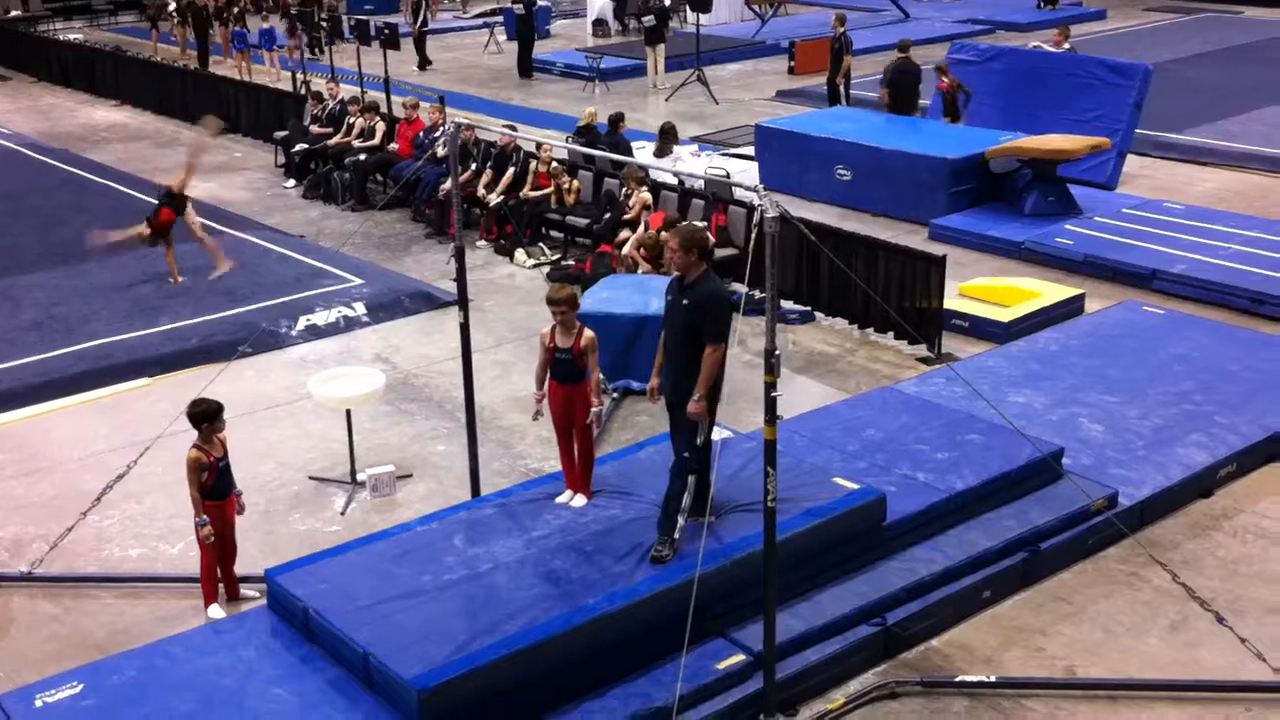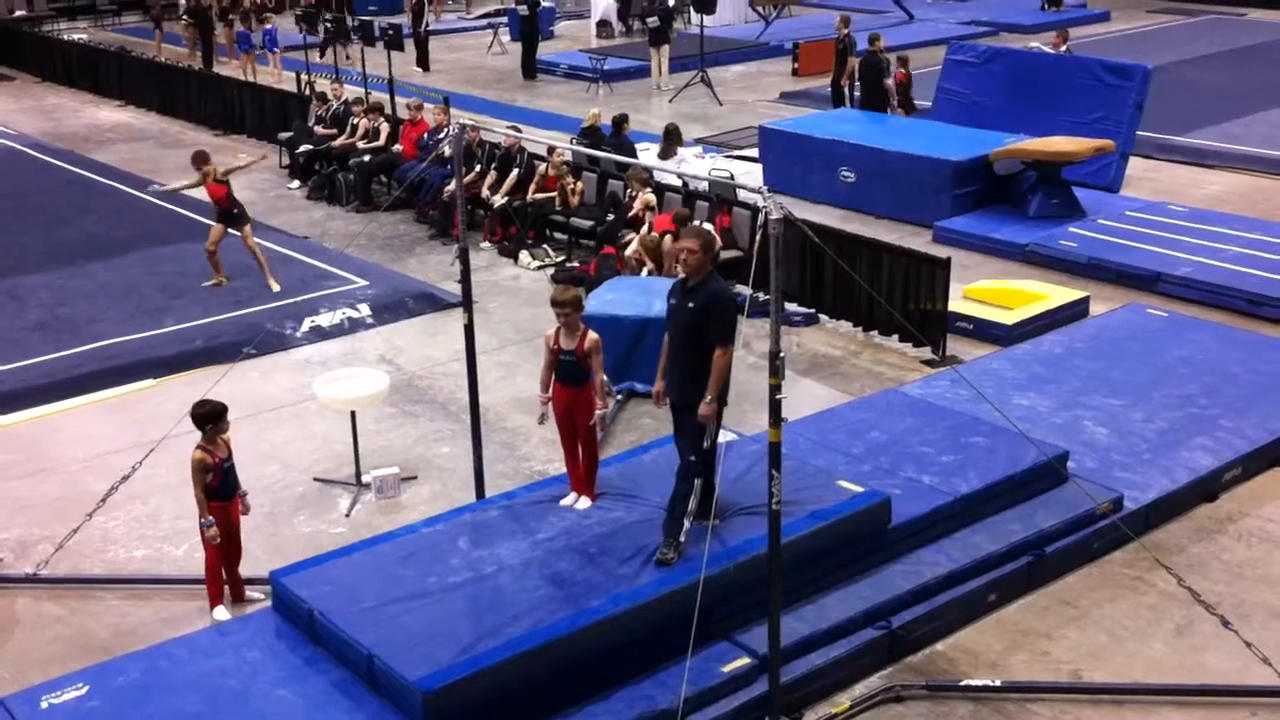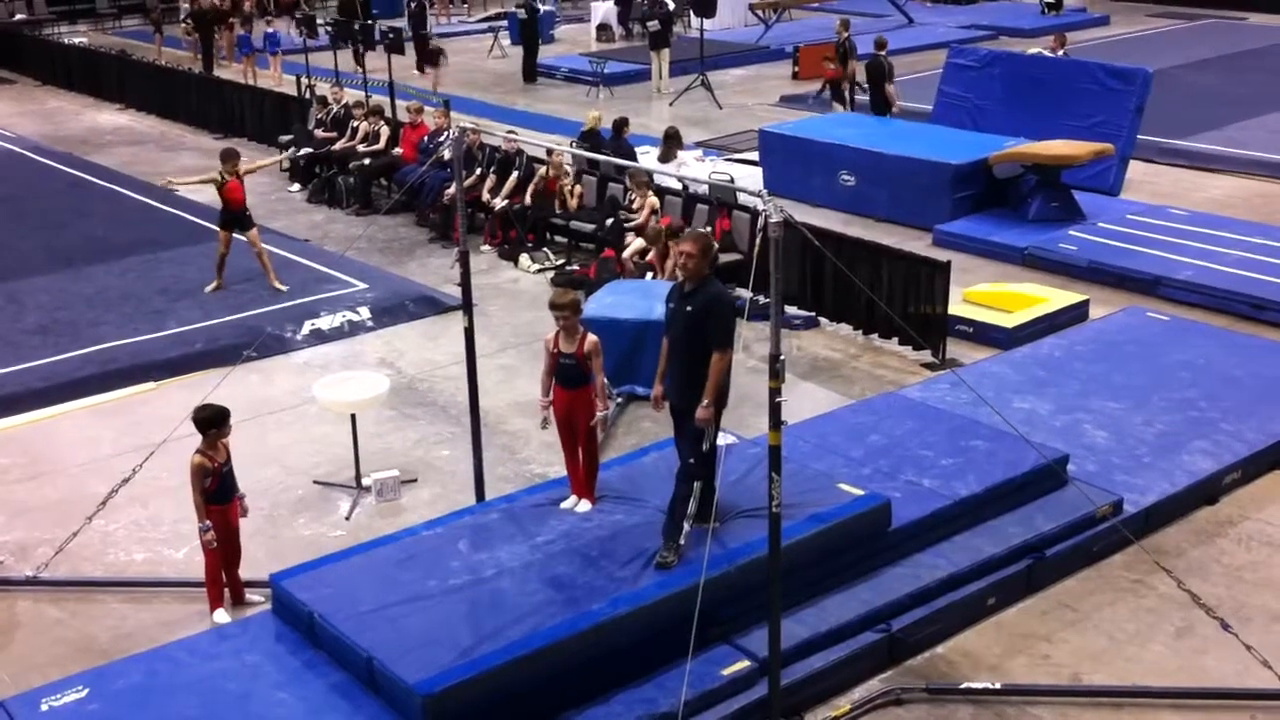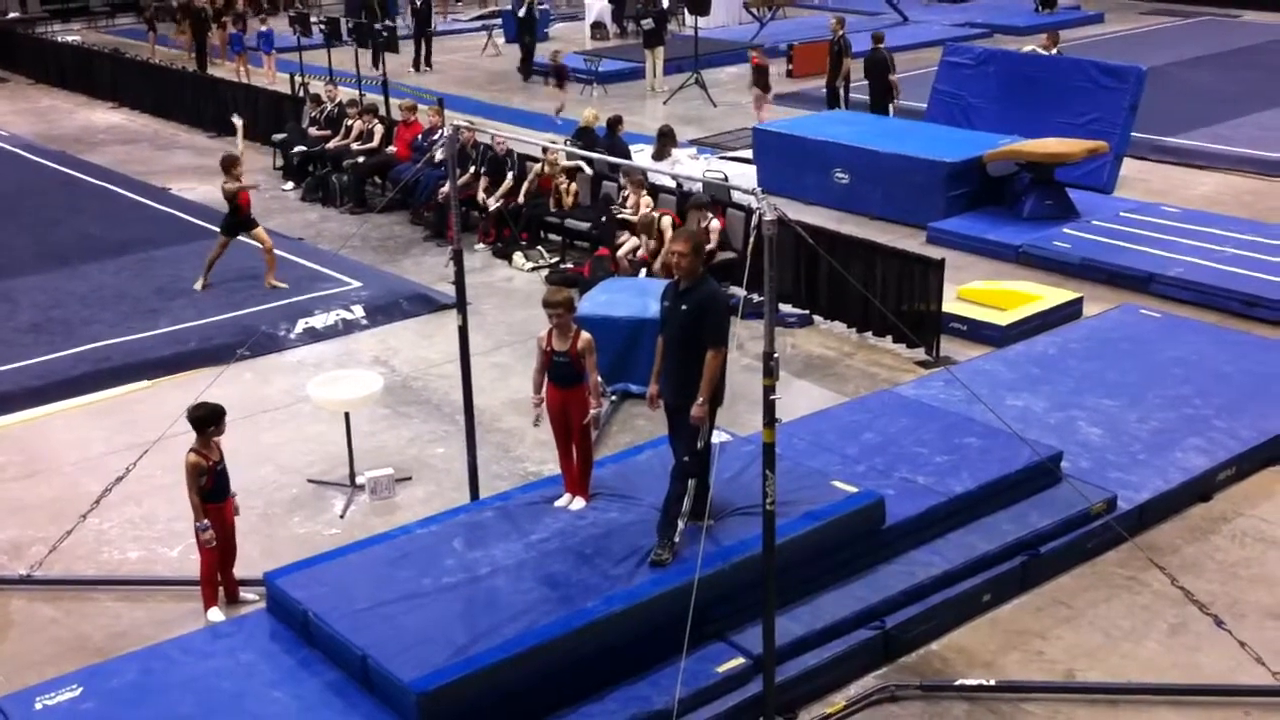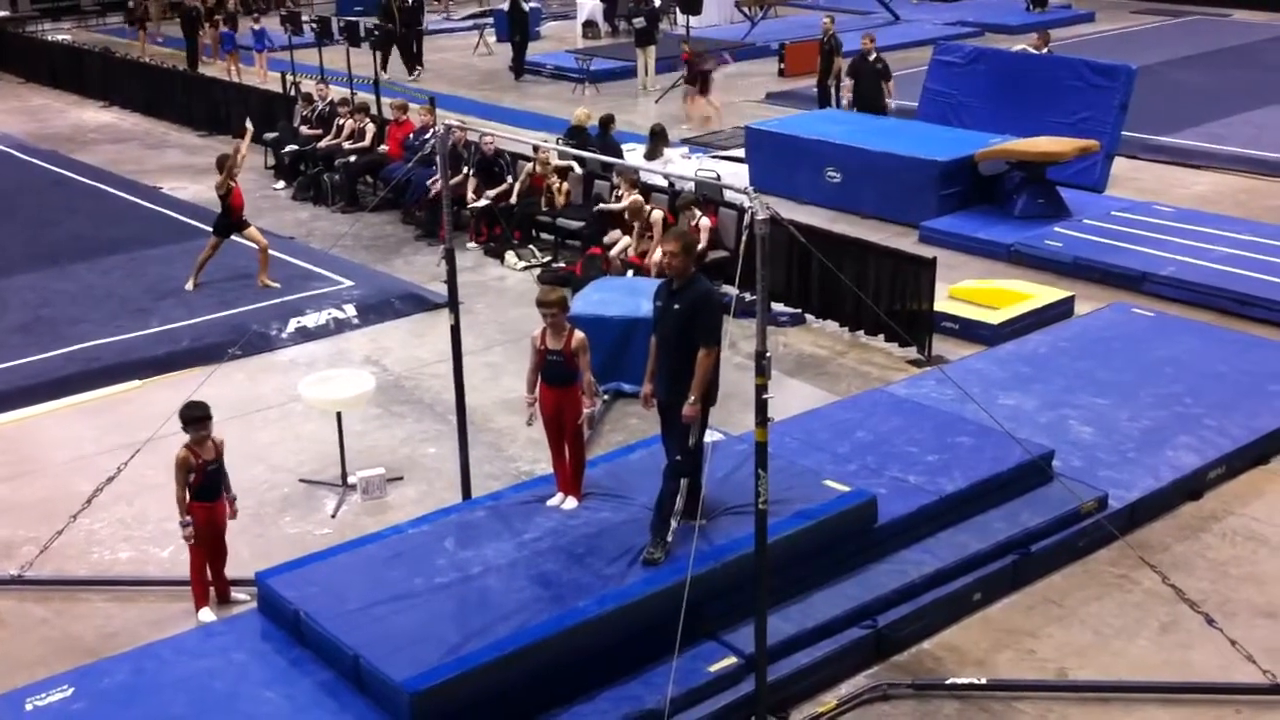
dt=0.7s
person 1, frame 1
left shoulder: (713, 294)
right shoulder: (675, 285)
left elbow: (715, 349)
left wrist: (700, 396)
right wrist: (657, 373)
left hip: (695, 392)
right hip: (674, 386)
left knee: (685, 461)
right knee: (692, 452)
left ankle: (668, 533)
right ankle: (699, 506)
person 1, frame 2
left shoulder: (719, 296)
right shoulder: (677, 288)
left elbow: (723, 351)
left wrist: (711, 399)
right wrist: (661, 378)
left hip: (702, 395)
right hip: (679, 390)
left knee: (692, 464)
right knee: (692, 455)
left ankle: (673, 536)
right ankle: (704, 509)
person 1, frame 3
left shoulder: (718, 299)
right shoulder: (676, 292)
left elbow: (721, 354)
left wrist: (708, 402)
right wrist: (659, 381)
left hip: (702, 397)
right hip: (679, 392)
left knee: (691, 467)
right knee: (696, 457)
left ankle: (672, 538)
right ankle: (704, 512)
person 1, frame 4
left shoulder: (712, 297)
right shoulder: (670, 290)
left elbow: (716, 352)
left wrist: (703, 400)
right wrist: (655, 380)
left hip: (697, 396)
right hip: (673, 390)
left knee: (686, 465)
right knee: (689, 456)
left ankle: (667, 536)
right ankle: (698, 509)
person 1, frame 5
left shoulder: (705, 296)
right shoulder: (663, 289)
left elbow: (708, 351)
left wrist: (695, 399)
right wrist: (649, 380)
left hip: (690, 394)
right hip: (667, 389)
left knee: (679, 463)
right knee: (680, 455)
left ankle: (660, 535)
right ankle: (690, 508)
person 2, frame 1
left shoulder: (587, 337)
right shoulder: (546, 335)
left elbow: (594, 372)
right elbow: (542, 368)
left wrist: (596, 404)
right wrist: (538, 398)
left hip: (580, 392)
right hip: (557, 392)
left knee: (584, 442)
right knee: (564, 442)
left ankle: (583, 489)
right ankle: (571, 486)
person 2, frame 2
left shoulder: (591, 339)
right shoulder: (551, 337)
left elbow: (598, 375)
right elbow: (547, 370)
left wrist: (600, 407)
right wrist: (544, 401)
left hip: (583, 395)
right hip: (561, 395)
left knee: (588, 445)
right knee: (568, 444)
left ankle: (588, 492)
right ankle: (575, 488)
person 2, frame 3
left shoulder: (590, 342)
right shoulder: (550, 341)
left elbow: (598, 377)
right elbow: (547, 374)
left wrist: (601, 409)
right wrist: (545, 405)
left hip: (583, 398)
right hip: (561, 398)
left knee: (588, 448)
right knee: (568, 448)
left ankle: (588, 495)
right ankle: (575, 491)
person 2, frame 4
left shoulder: (584, 339)
right shoulder: (543, 338)
left elbow: (592, 375)
right elbow: (539, 371)
left wrist: (595, 407)
right wrist: (537, 402)
left hip: (577, 395)
right hip: (555, 396)
left knee: (582, 445)
right knee: (562, 445)
left ankle: (582, 492)
right ankle: (569, 489)
person 2, frame 5
left shoulder: (578, 339)
right shoulder: (537, 337)
left elbow: (586, 374)
right elbow: (533, 370)
left wrist: (589, 405)
right wrist: (530, 401)
left hip: (571, 395)
right hip: (548, 395)
left knee: (574, 445)
right knee: (555, 445)
left ankle: (574, 492)
right ankle: (561, 489)
person 3, frame 1
left shoulder: (221, 440)
right shoulder: (196, 456)
right elbow: (194, 491)
left wrist: (237, 495)
right wrist: (202, 522)
left hip: (227, 503)
right hip: (210, 509)
left knee: (229, 551)
right knee: (211, 557)
left ankle: (233, 591)
right ankle: (211, 602)
person 3, frame 2
left shoulder: (225, 440)
right shoulder: (200, 457)
right elbow: (199, 492)
left wrist: (242, 495)
right wrist: (208, 523)
left hip: (231, 504)
right hip: (214, 510)
left knee: (234, 552)
right knee: (215, 558)
left ankle: (238, 592)
right ankle: (217, 603)
person 3, frame 3
left shoulder: (224, 444)
right shoulder: (199, 461)
right elbow: (197, 495)
left wrist: (240, 498)
right wrist: (204, 527)
left hip: (230, 507)
right hip: (213, 513)
left knee: (233, 554)
right knee: (215, 561)
left ankle: (238, 594)
right ankle: (217, 606)
person 3, frame 4
left shoulder: (216, 444)
right shoulder: (194, 460)
right elbow: (193, 495)
left wrist: (232, 497)
right wrist: (202, 526)
left hip: (224, 506)
right hip: (209, 513)
left knee: (229, 553)
right knee: (211, 560)
left ankle: (232, 593)
right ankle: (211, 605)
person 3, frame 5
left shoulder: (217, 443)
right shoulder: (185, 456)
right elbow: (180, 490)
left wrist: (231, 499)
right wrist: (185, 522)
left hip: (218, 506)
right hip: (198, 511)
left knee: (219, 552)
right knee: (200, 558)
left ankle: (223, 593)
right ankle: (202, 605)
